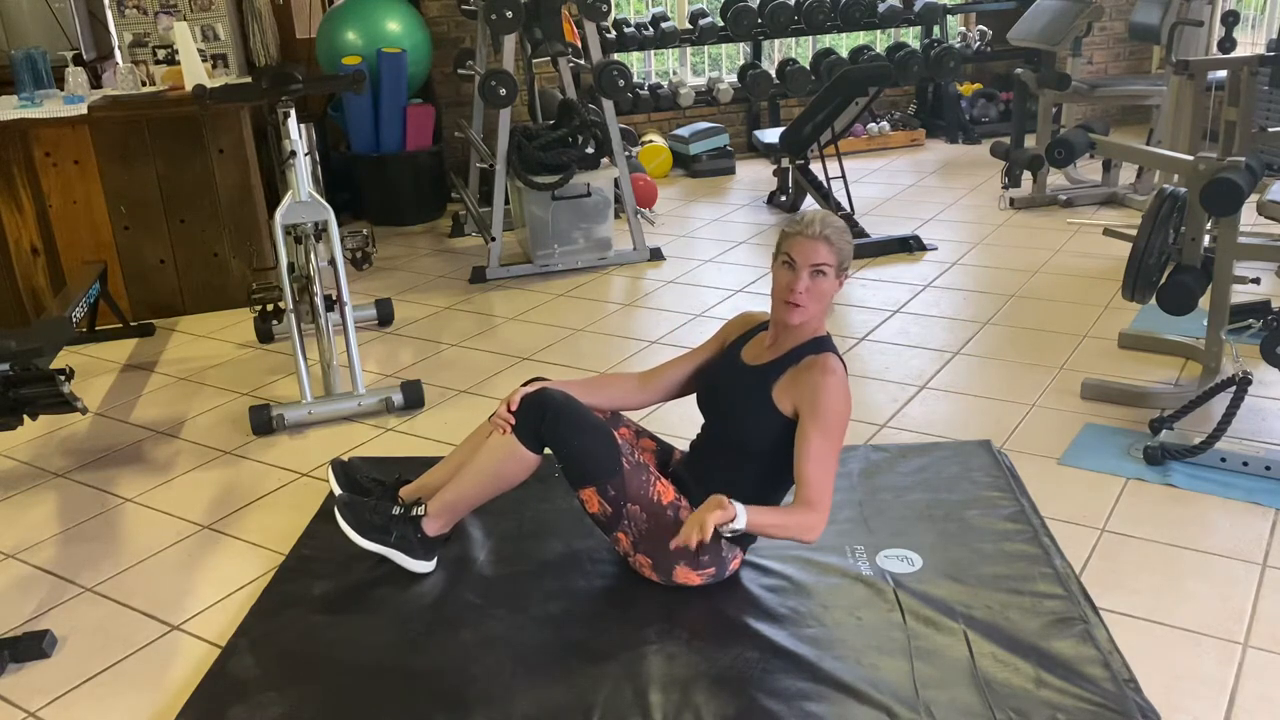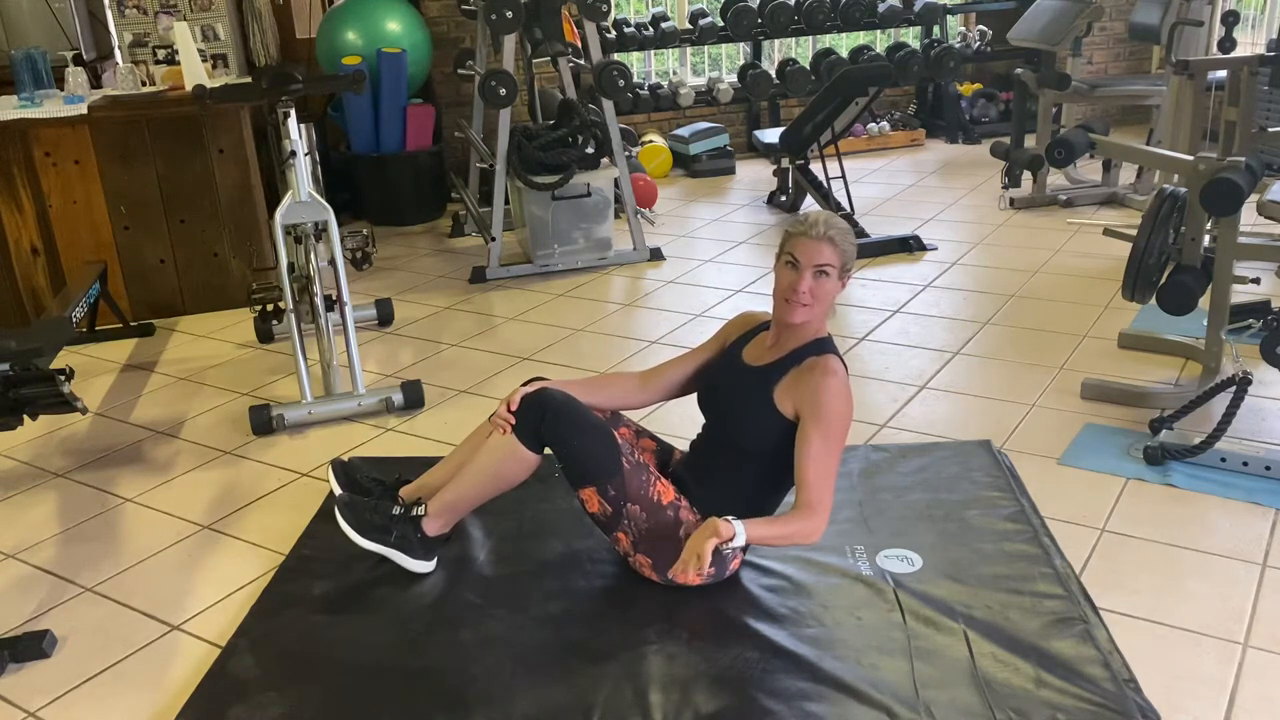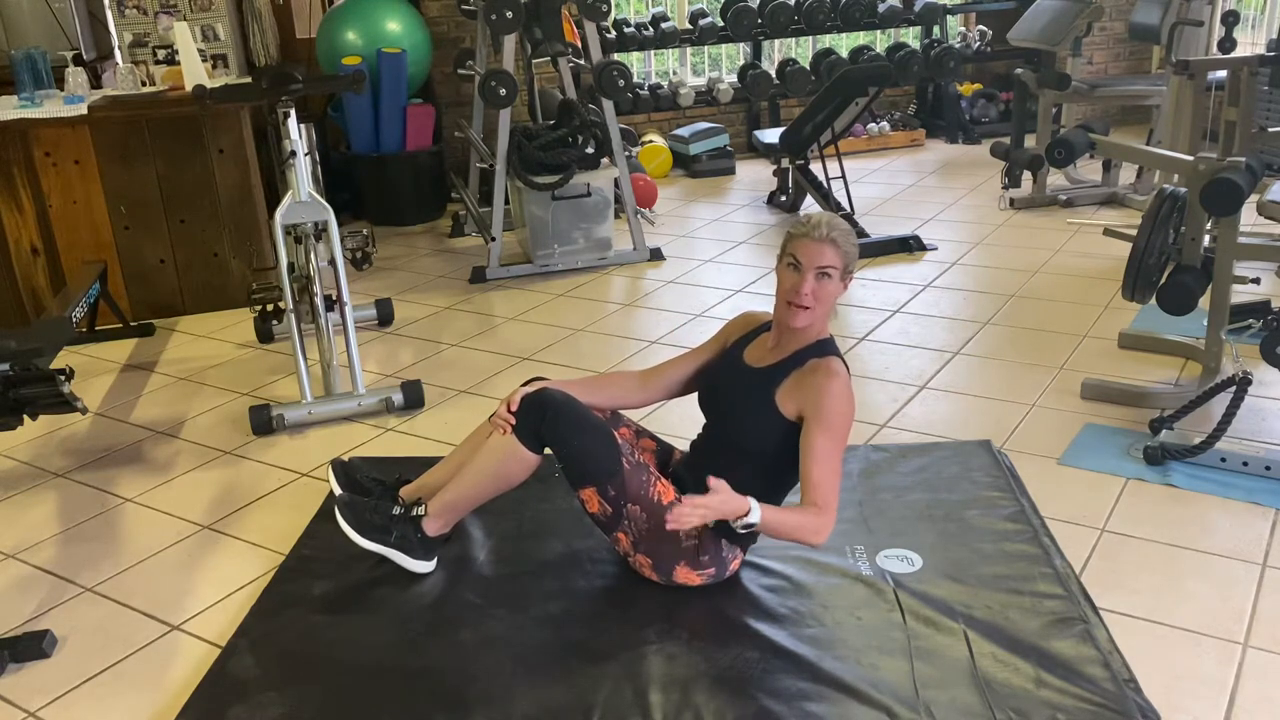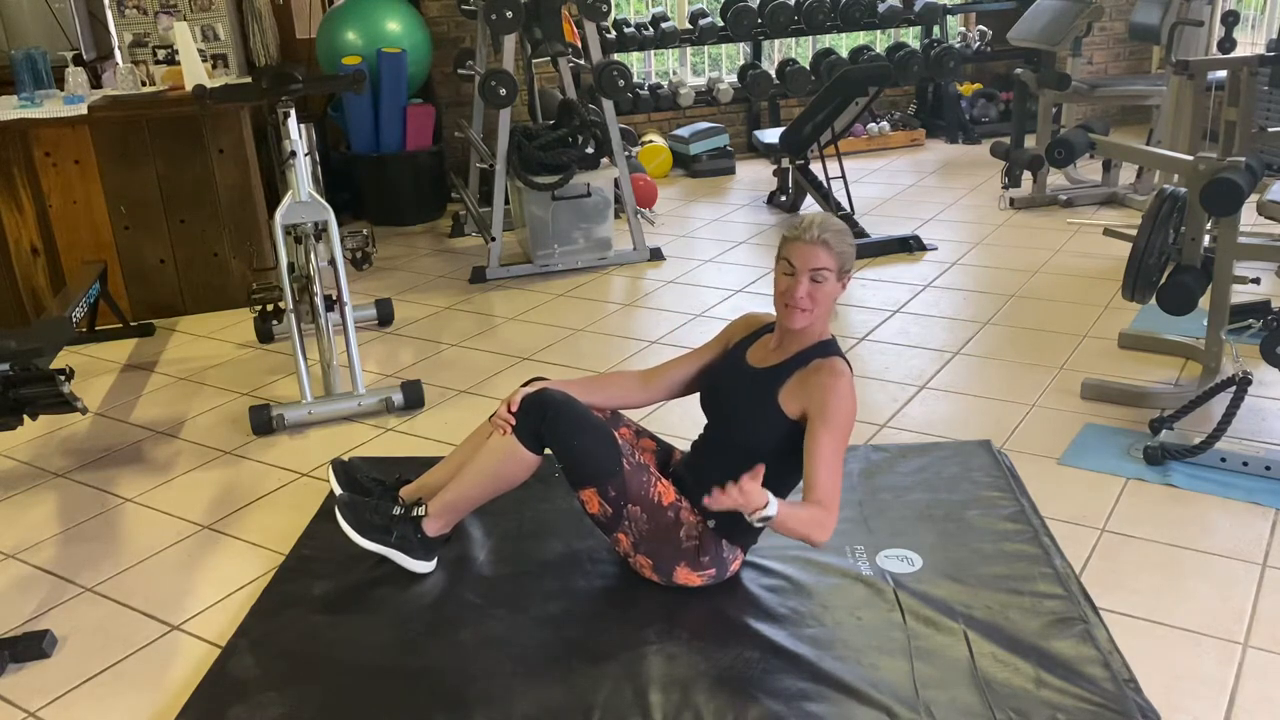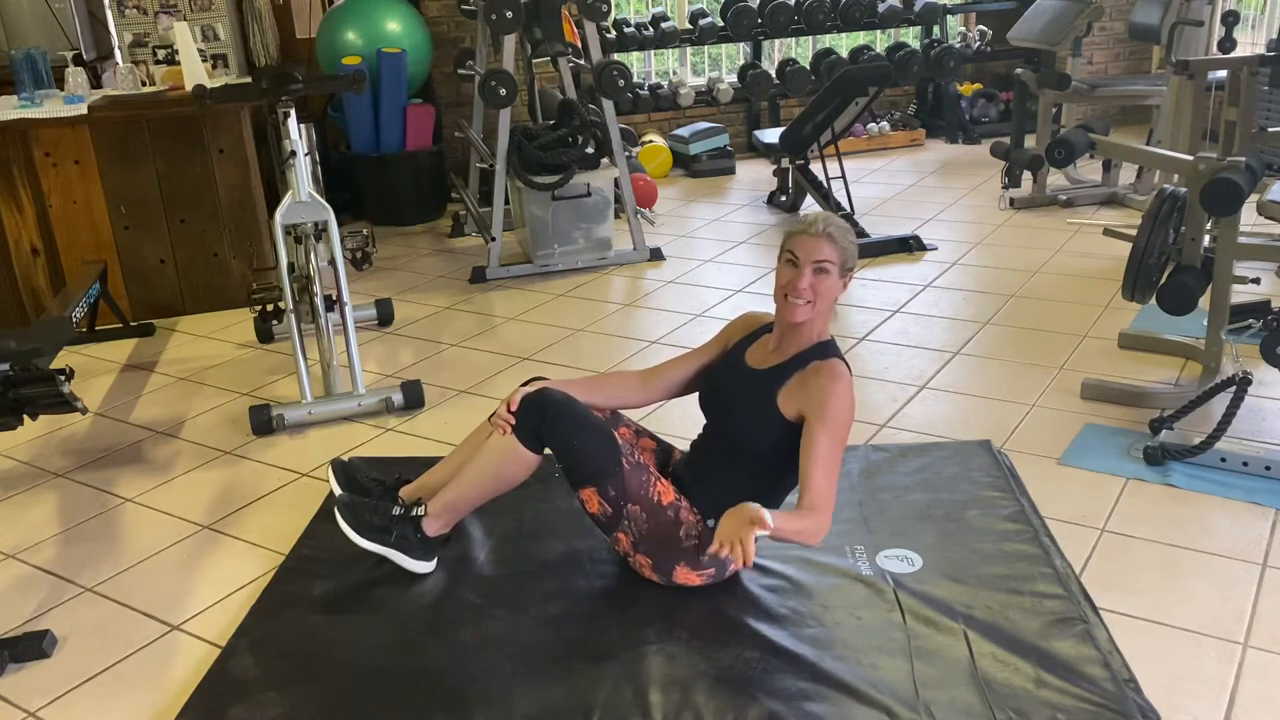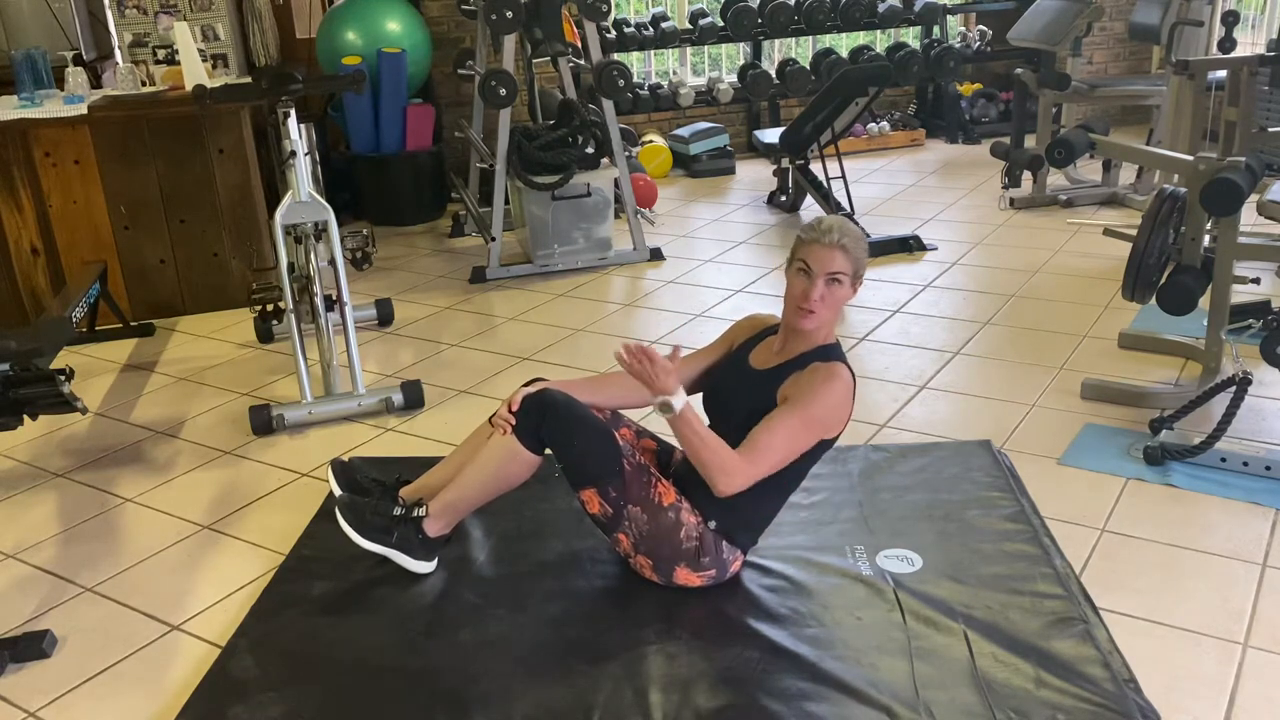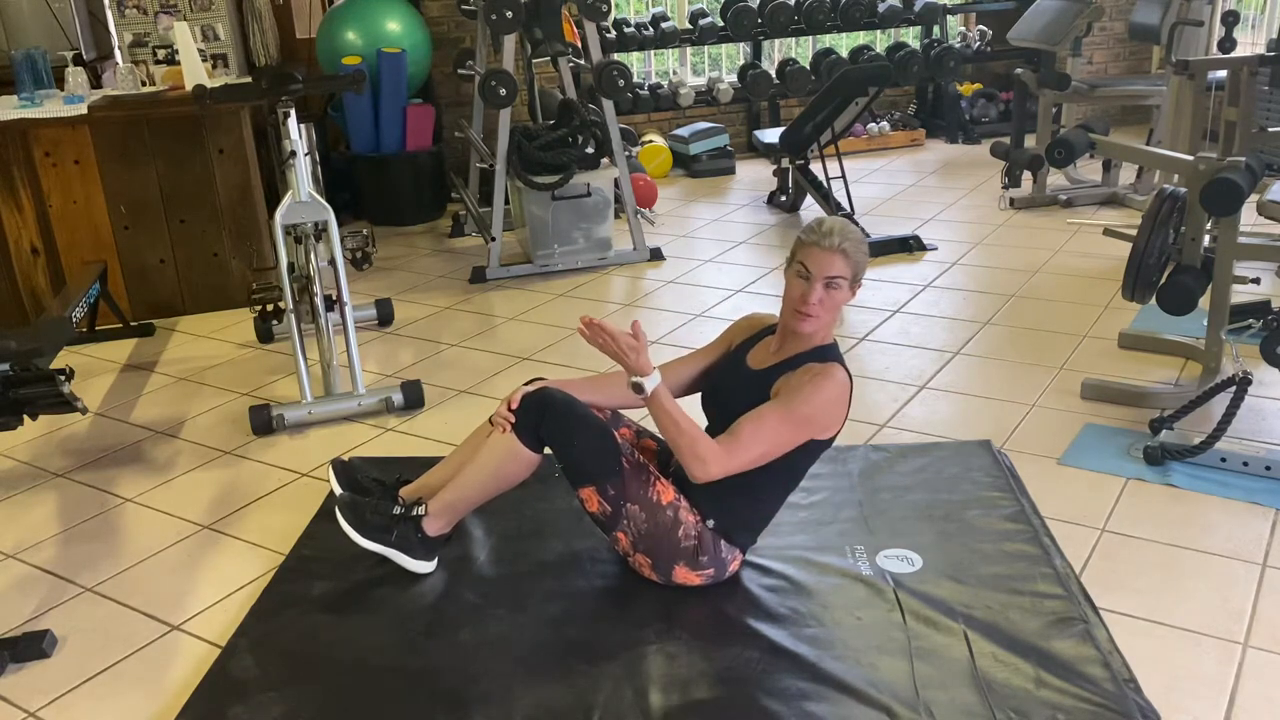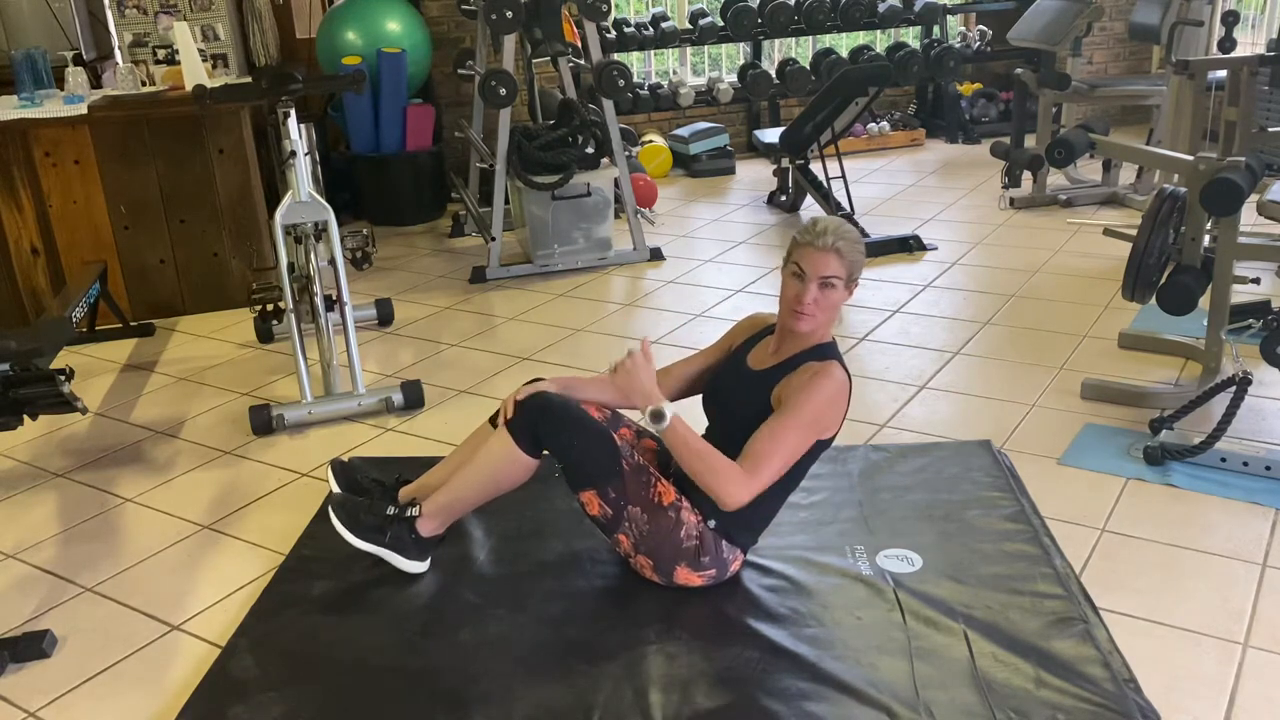
dt=0.3s
person 1, frame 1
left shoulder: (821, 377)
right shoulder: (749, 328)
left elbow: (811, 519)
right elbow: (646, 386)
left wrist: (728, 514)
right wrist: (547, 388)
left hip: (699, 545)
right hip: (686, 485)
left knee: (546, 414)
right knee: (539, 400)
left ankle: (422, 530)
right ankle: (405, 498)
person 1, frame 2
left shoulder: (822, 379)
right shoulder: (750, 328)
left elbow: (811, 520)
right elbow: (647, 385)
left wrist: (730, 532)
right wrist: (546, 387)
left hip: (696, 542)
right hip: (683, 485)
left knee: (546, 414)
right knee: (538, 398)
left ankle: (421, 531)
right ankle: (405, 498)
person 1, frame 3
left shoulder: (824, 380)
right shoulder: (751, 328)
left elbow: (818, 521)
right elbow: (647, 384)
left wrist: (740, 509)
right wrist: (545, 389)
left hip: (700, 547)
right hip: (684, 486)
left knee: (546, 412)
right knee: (535, 400)
left ankle: (421, 530)
right ankle: (406, 498)
person 1, frame 4
left shoulder: (827, 380)
right shoulder: (753, 330)
left elbow: (820, 520)
right elbow: (648, 384)
left wrist: (759, 505)
right wrist: (546, 387)
left hip: (697, 544)
right hip: (683, 486)
left knee: (546, 414)
right knee: (537, 399)
left ankle: (421, 531)
right ankle: (405, 499)
person 1, frame 5
left shoulder: (826, 381)
right shoulder: (753, 329)
left elbow: (815, 519)
right elbow: (649, 384)
left wrist: (753, 516)
right wrist: (544, 387)
left hip: (699, 541)
right hip: (681, 484)
left knee: (546, 413)
right knee: (537, 398)
left ankle: (421, 531)
right ankle: (405, 499)
person 1, frame 6
left shoulder: (829, 383)
right shoulder: (758, 331)
left elbow: (729, 476)
right elbow: (648, 387)
left wrist: (671, 398)
right wrist: (549, 386)
left hip: (700, 547)
right hip: (683, 488)
left knee: (545, 414)
right knee: (541, 398)
left ankle: (422, 532)
right ankle: (406, 500)
person 1, frame 7
left shoulder: (824, 383)
right shoulder: (756, 330)
left elbow: (709, 462)
right elbow: (655, 386)
left wrist: (642, 376)
right wrist: (548, 385)
left hip: (698, 545)
right hip: (679, 489)
left knee: (545, 412)
right knee: (537, 399)
left ankle: (422, 530)
right ankle: (406, 499)
person 1, frame 8
left shoulder: (822, 381)
right shoulder: (758, 329)
left elbow: (734, 489)
right elbow: (668, 379)
left wrist: (654, 407)
right wrist: (581, 384)
left hip: (699, 545)
right hip: (685, 488)
left knee: (544, 417)
right knee: (543, 400)
left ankle: (414, 531)
right ankle: (403, 499)
